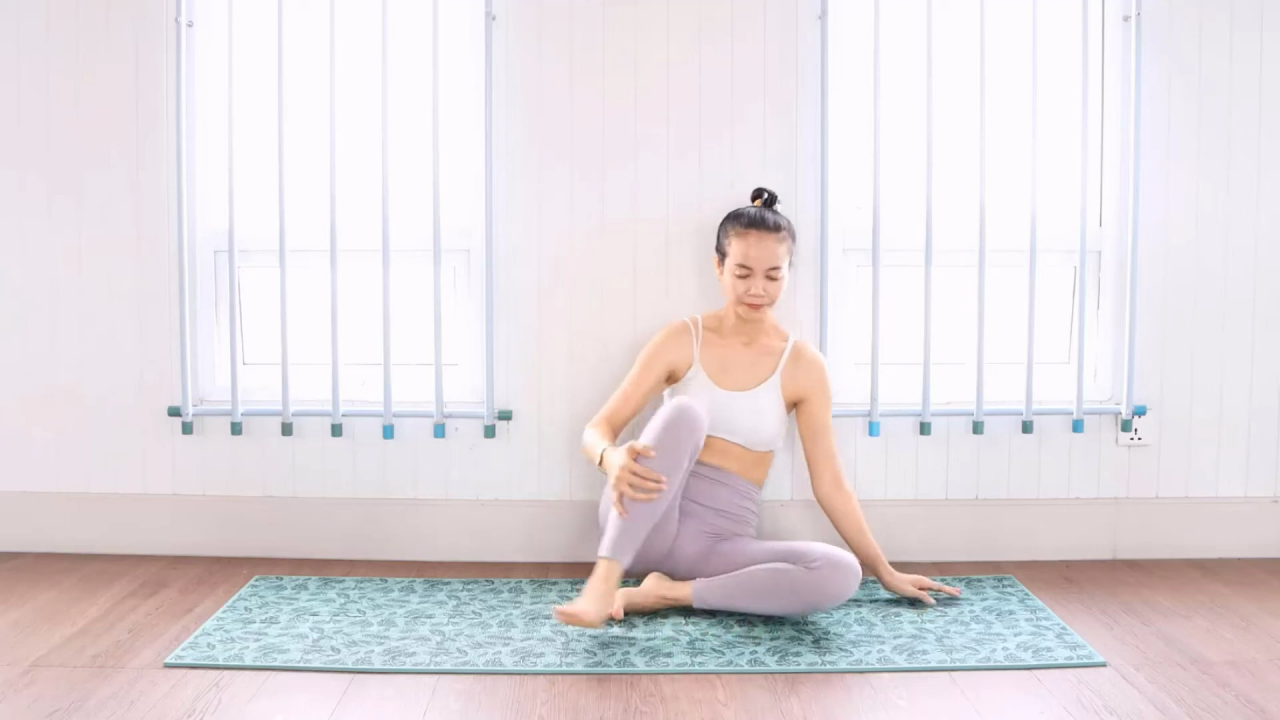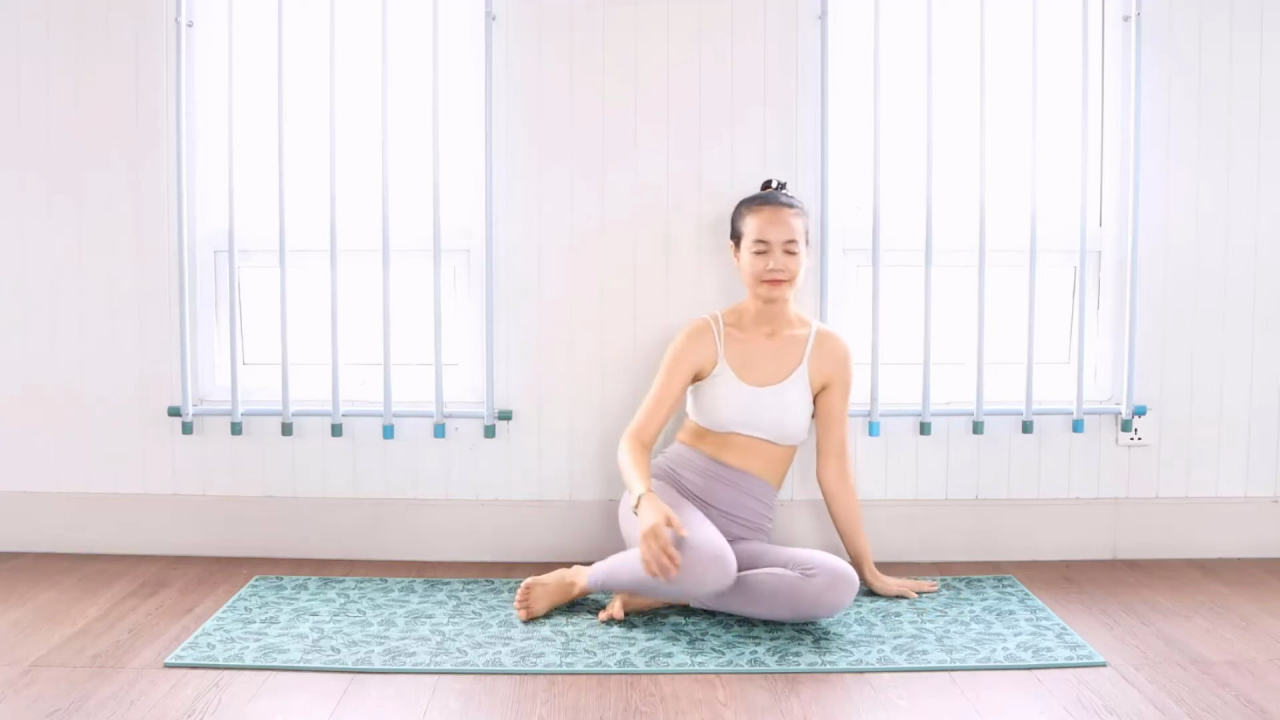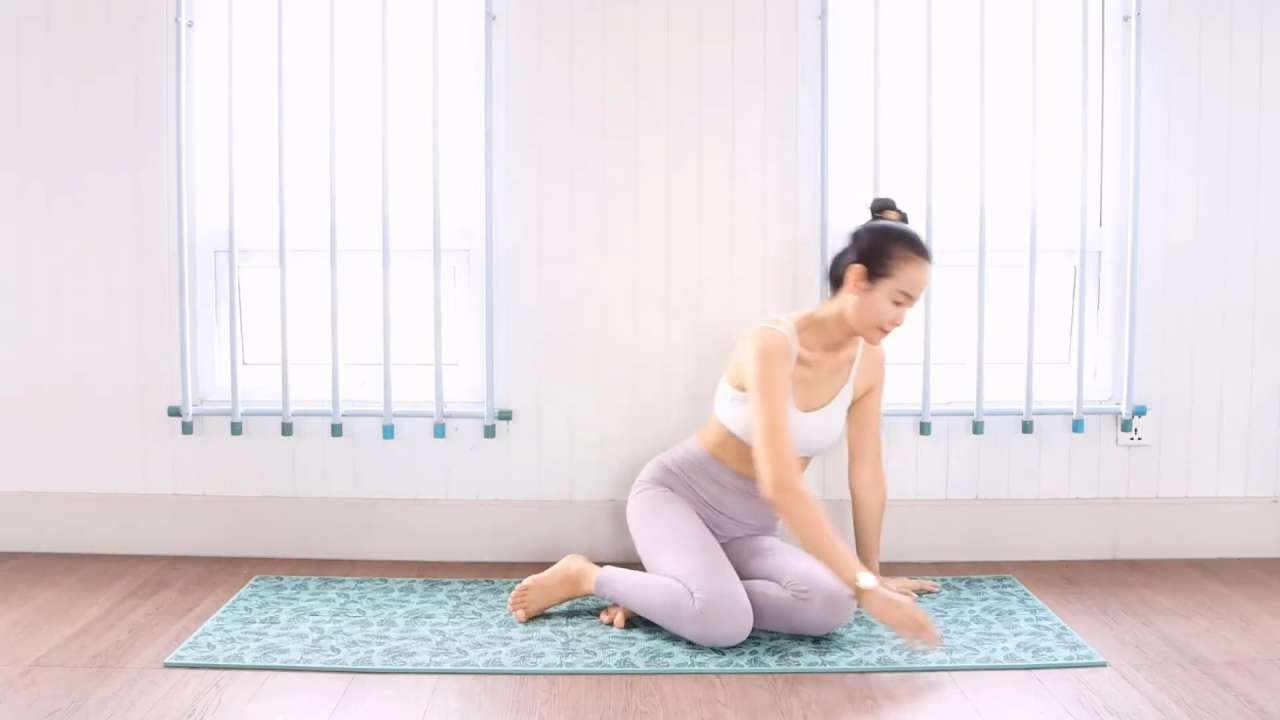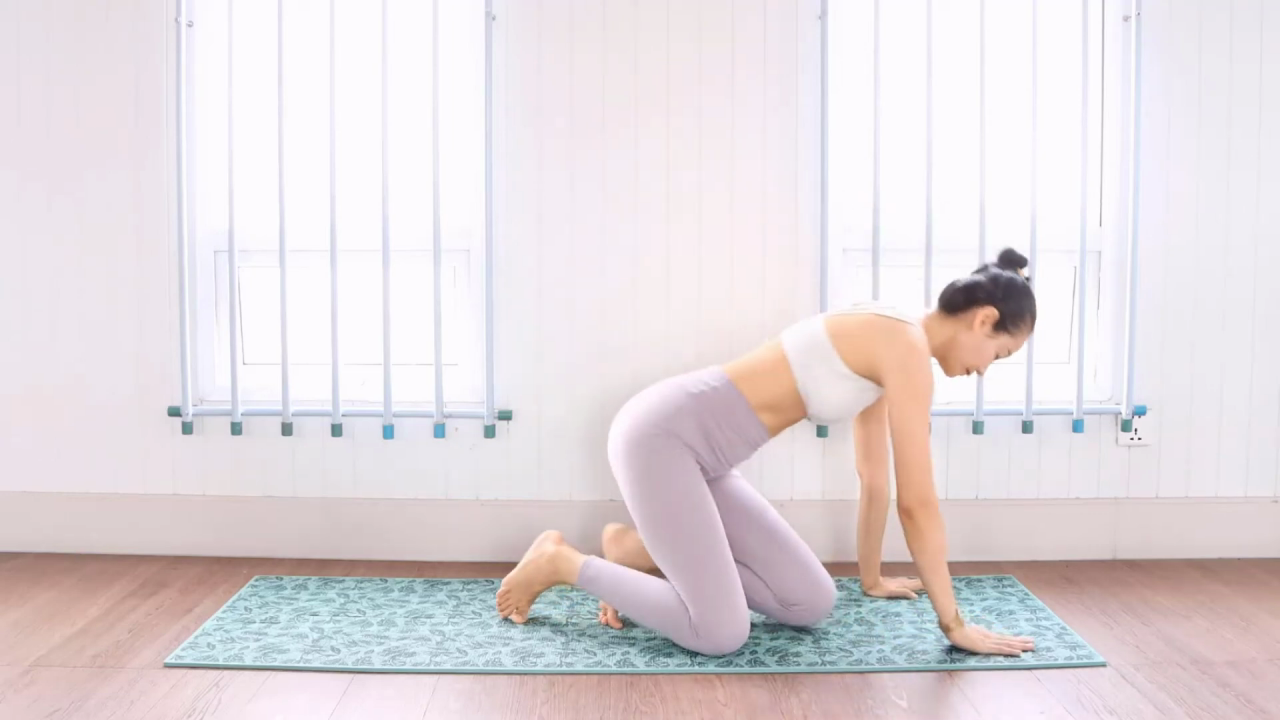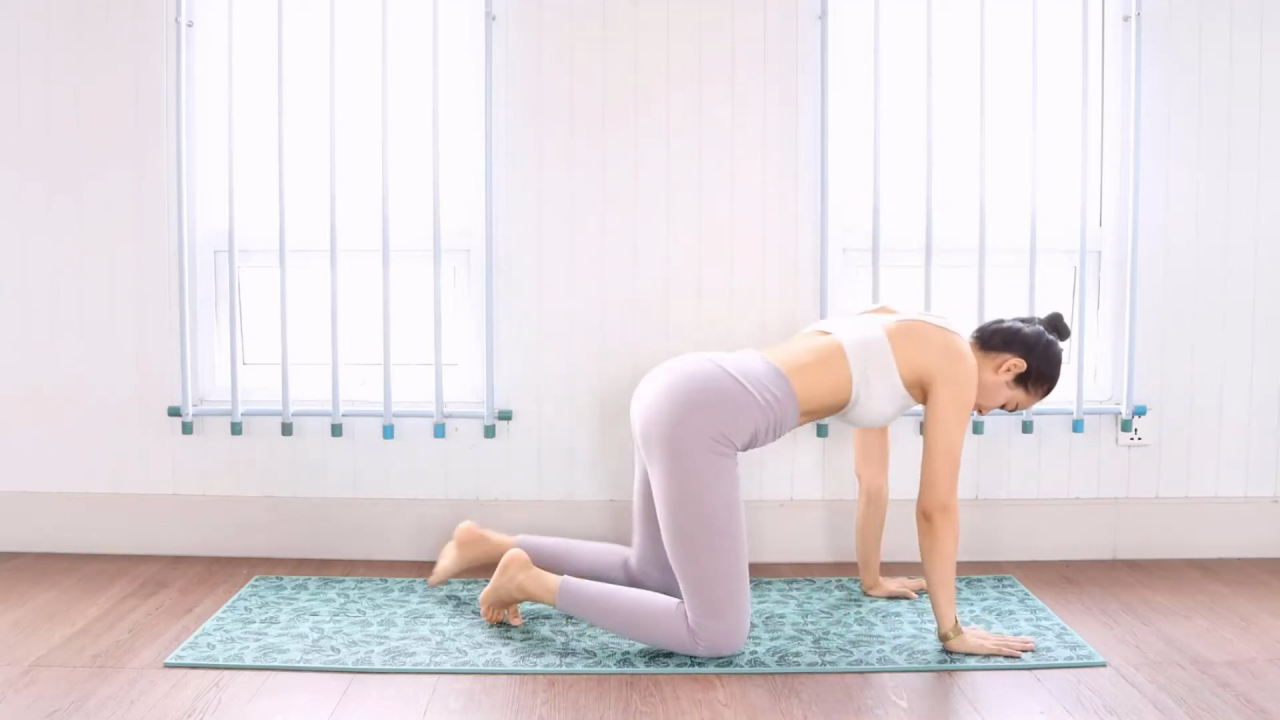
dt=0.5s
person 1, frame 1
left shoulder: (802, 365)
right shoulder: (680, 340)
left elbow: (831, 486)
right elbow: (597, 428)
left wrist: (886, 571)
right wrist: (612, 457)
left hip: (722, 541)
right hip: (663, 514)
left knee: (843, 574)
right knee: (684, 413)
left ankle: (674, 592)
right ankle: (605, 583)
person 1, frame 2
left shoulder: (828, 353)
right shoulder: (703, 337)
left elbow: (834, 473)
right elbow: (635, 439)
left wrist: (869, 571)
right wrist: (646, 502)
left hip: (741, 538)
right hip: (673, 500)
left knee: (838, 585)
right knee: (705, 559)
left ankle: (663, 591)
right ankle: (578, 580)
person 1, frame 3
left shoulder: (868, 364)
right shoulder: (771, 348)
left elbow: (867, 478)
right elbow: (780, 486)
left wrist: (870, 576)
right wrist: (865, 584)
left hip: (747, 531)
right hip: (674, 495)
left knee: (832, 607)
right knee: (724, 622)
left ankle: (665, 590)
right ankle: (584, 575)
person 1, frame 4
left shoulder: (884, 346)
right shoulder: (906, 347)
left elbow: (874, 479)
right elbow: (917, 502)
left wrist: (873, 578)
right wrist: (954, 622)
left hip: (700, 457)
right hip: (659, 437)
left knee: (814, 602)
right knee: (722, 634)
left ankle: (644, 551)
right ankle: (564, 562)
person 1, frame 5
left shoulder: (897, 347)
right shoulder: (955, 362)
left elbow: (872, 478)
right elbow: (937, 508)
left wrist: (872, 578)
right wrist: (952, 629)
left hip: (677, 389)
right hip: (696, 418)
left knee: (656, 576)
right knee: (718, 636)
left ankle: (490, 545)
right ankle: (528, 582)
